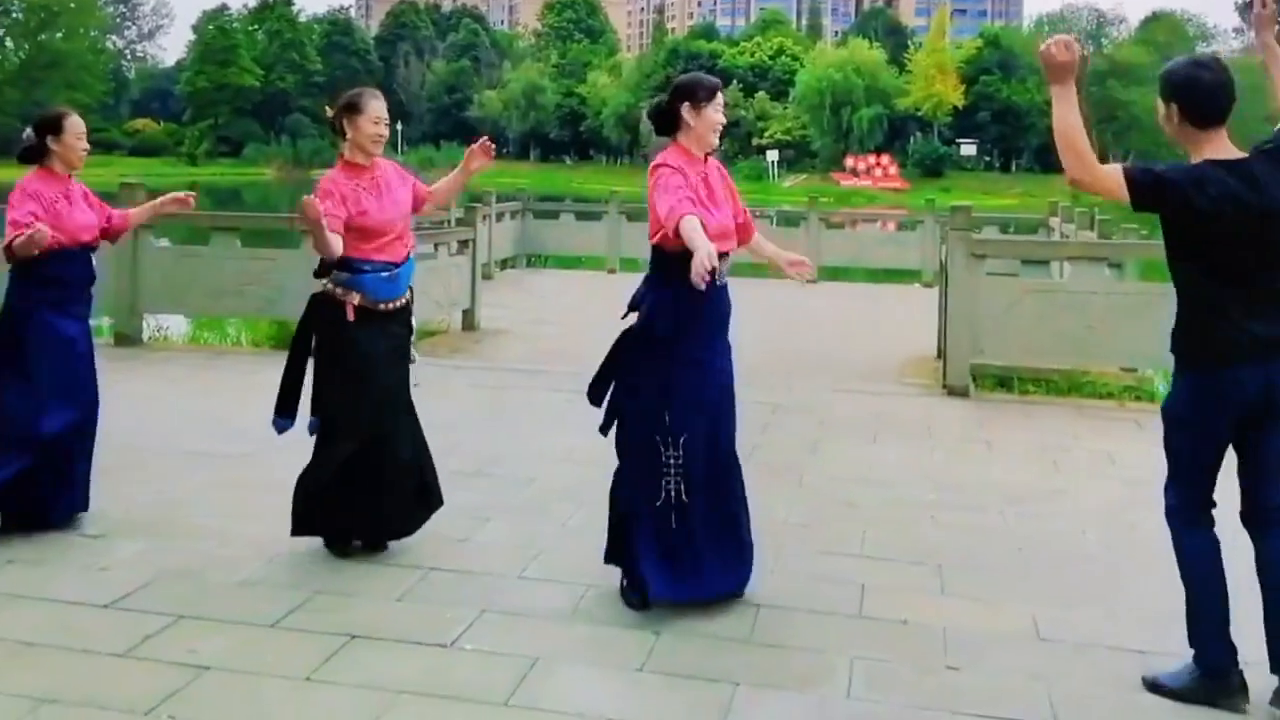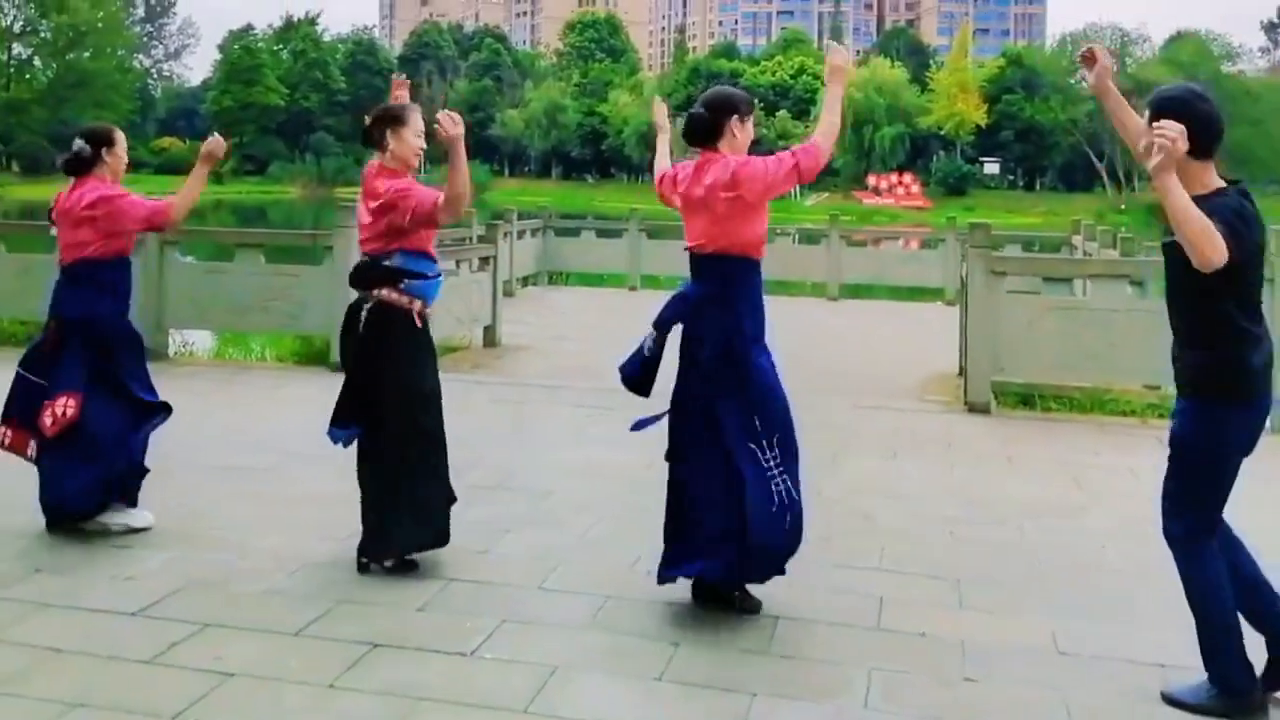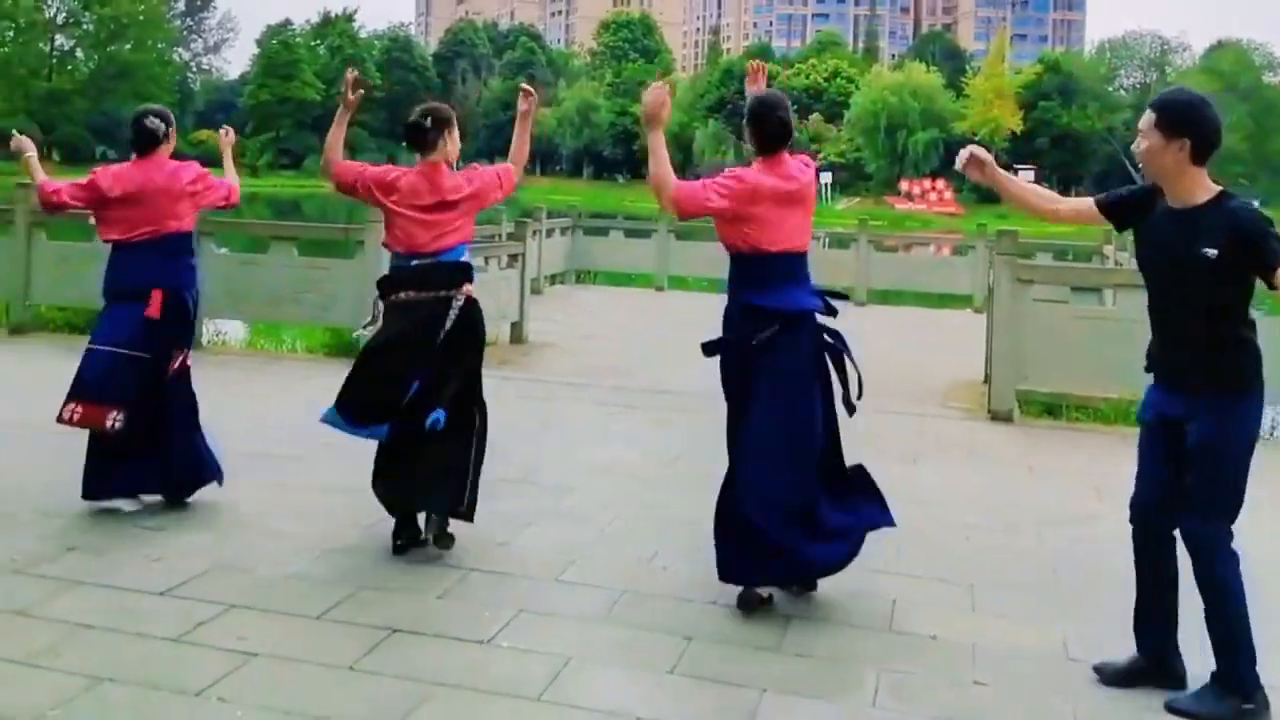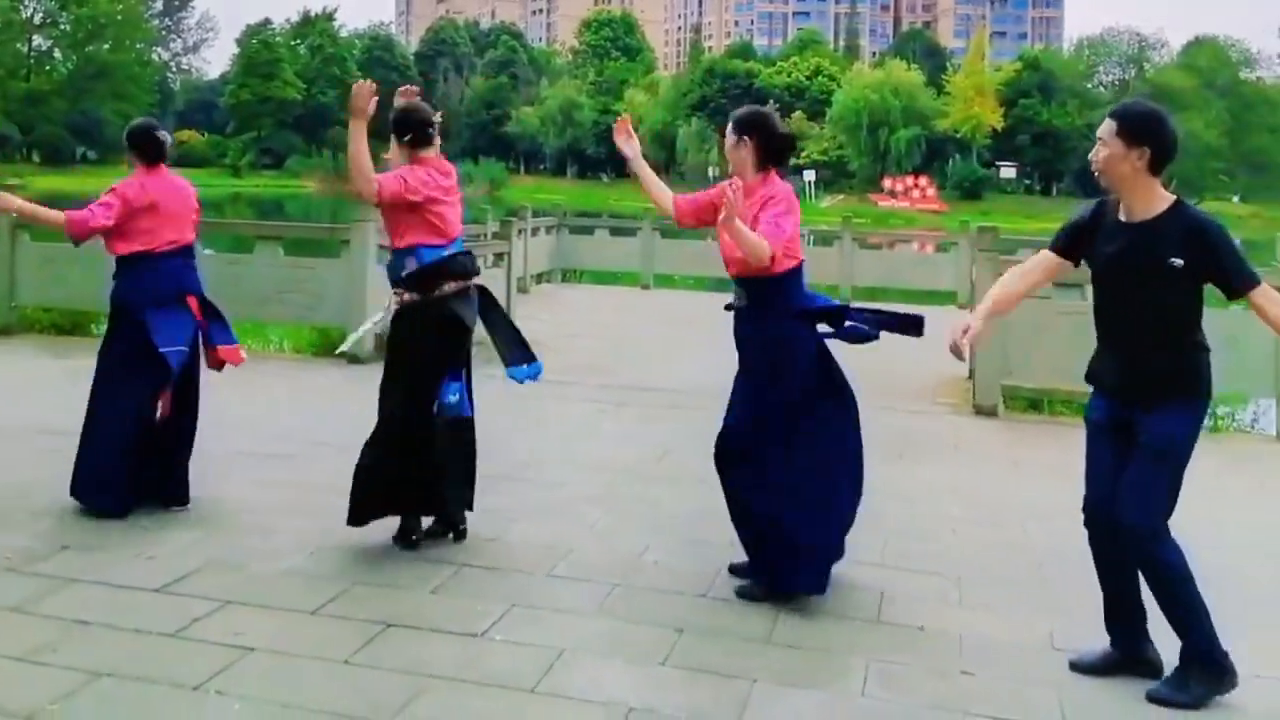
dt=0.2s
person 1, frame 1
left shoulder: (1182, 186)
left elbow: (1083, 171)
left wrist: (1062, 85)
left hip: (1208, 372)
left knee: (1187, 510)
left ankle: (1216, 671)
person 1, frame 2
left shoulder: (1221, 212)
right shoulder: (1218, 192)
left elbow: (1209, 258)
right elbow: (1145, 143)
left wrist: (1163, 176)
right wrist: (1106, 87)
left hip: (1222, 395)
left knee: (1188, 529)
right knee: (1200, 520)
person 1, frame 3
right shoulder: (1145, 205)
right elbow: (1058, 207)
right wrist: (994, 175)
left hip: (1227, 397)
right hip: (1169, 389)
left knee: (1205, 533)
right knee: (1149, 516)
right ankle: (1157, 655)
person 1, frame 4
left shoulder: (1196, 232)
right shoulder: (1096, 223)
right elbow: (1033, 272)
right wrist: (979, 317)
left hip: (1174, 401)
right hip: (1112, 393)
left knee: (1141, 524)
right knee: (1104, 514)
left ankle: (1208, 663)
right ankle: (1131, 644)
person 2, frame 1
left shoulder: (713, 171)
right shoulder: (667, 168)
left elbow: (741, 231)
right elbow: (680, 215)
left wrist: (783, 259)
right wrist: (702, 248)
left hip: (708, 316)
right hip: (672, 314)
left knee: (709, 442)
right knee: (669, 445)
left ankle: (704, 566)
right ankle: (644, 568)
person 2, frame 2
left shoulder: (692, 175)
right shoulder: (744, 176)
left elbow: (663, 178)
right elbow: (812, 156)
left wrist: (661, 124)
right wrist: (833, 85)
left hip: (714, 313)
right hip: (729, 315)
left knee: (713, 439)
right knee: (758, 440)
left ankle: (716, 570)
right ankle: (722, 575)
person 2, frame 3
left shoulder: (743, 182)
right shoulder: (801, 172)
left elbow: (673, 198)
left wrist: (655, 129)
right wrist: (763, 97)
left hip: (753, 315)
right hip: (799, 311)
left knee: (756, 443)
right knee: (798, 438)
left ankle: (752, 568)
right ankle: (800, 563)
person 2, frame 4
left shoulder: (779, 198)
right shoulder: (741, 190)
left elbow: (764, 255)
right elbow: (680, 207)
left wrist: (732, 222)
right wrist: (635, 159)
left hip: (776, 329)
right hip: (773, 326)
left knee: (762, 447)
right knee: (769, 445)
left ankle: (786, 571)
right ankle: (788, 561)
person 3, frame 1
left shoulder: (393, 174)
right shoulder: (333, 185)
left elbow: (428, 199)
right elbow: (330, 252)
left wrist: (466, 170)
right wrist: (319, 226)
left hip: (393, 314)
right hip: (351, 319)
left knee: (389, 415)
right knee: (357, 419)
left ankle: (374, 520)
right ankle: (340, 524)
person 3, frame 2
left shoulder: (378, 176)
right shoulder: (396, 190)
right elbow: (453, 207)
left wrist: (398, 109)
right wrist: (456, 143)
left hip: (391, 316)
right hip: (395, 318)
left knee: (390, 425)
right knee: (406, 427)
left ankle: (386, 536)
right ankle: (381, 546)
person 3, frame 3
left shoulder: (390, 182)
right shoulder: (466, 184)
left elbow: (332, 168)
right elbow: (513, 172)
left wrist: (345, 108)
right wrist: (525, 119)
left hip: (402, 308)
right hip: (452, 309)
left knee: (398, 413)
right knee: (453, 412)
left ankle: (405, 523)
right ankle: (437, 516)
person 3, frame 4
left shoulder: (411, 178)
right shoulder: (441, 170)
left elbow: (367, 188)
left wrist: (359, 121)
right wrist: (407, 113)
left hip: (426, 306)
right hip: (455, 297)
left knee: (402, 412)
right knee: (447, 407)
left ankle: (413, 516)
right ankle: (449, 513)
person 4, frame 1
left shoulder: (77, 191)
left elbow: (112, 223)
left wrist: (161, 205)
left hip: (71, 306)
right hip: (40, 306)
left knee: (72, 402)
right knee: (58, 402)
left ankle: (51, 499)
person 4, frame 2
left shoulder: (73, 194)
right shoulder: (104, 197)
right elbow: (166, 215)
right wrist: (204, 166)
left hip: (82, 307)
right hip: (97, 311)
left knee: (85, 404)
right knee: (119, 401)
left ankle: (72, 502)
right ankle: (109, 501)
person 4, frame 3
left shoulder: (110, 178)
right shoulder: (189, 175)
left elbow: (53, 195)
right elbow: (230, 193)
left wrist: (28, 155)
right wrist: (227, 151)
left hip: (127, 283)
right hip: (171, 284)
right knee: (166, 379)
left ankle: (117, 484)
right ankle: (179, 478)
person 4, frame 4
left shoulder: (129, 191)
right shoulder: (183, 190)
left elbow: (82, 224)
left hip: (140, 296)
right hip: (182, 295)
left knee: (123, 391)
right knee: (175, 392)
left ankle: (109, 492)
right ankle: (166, 490)
